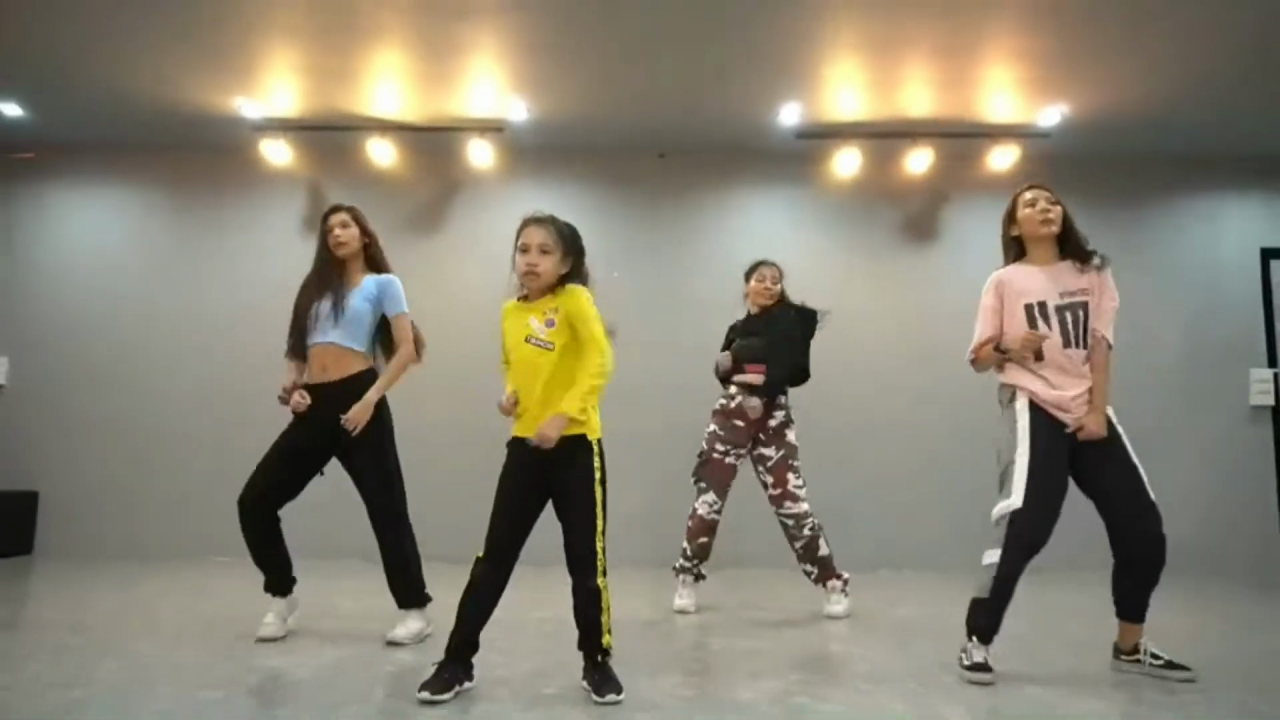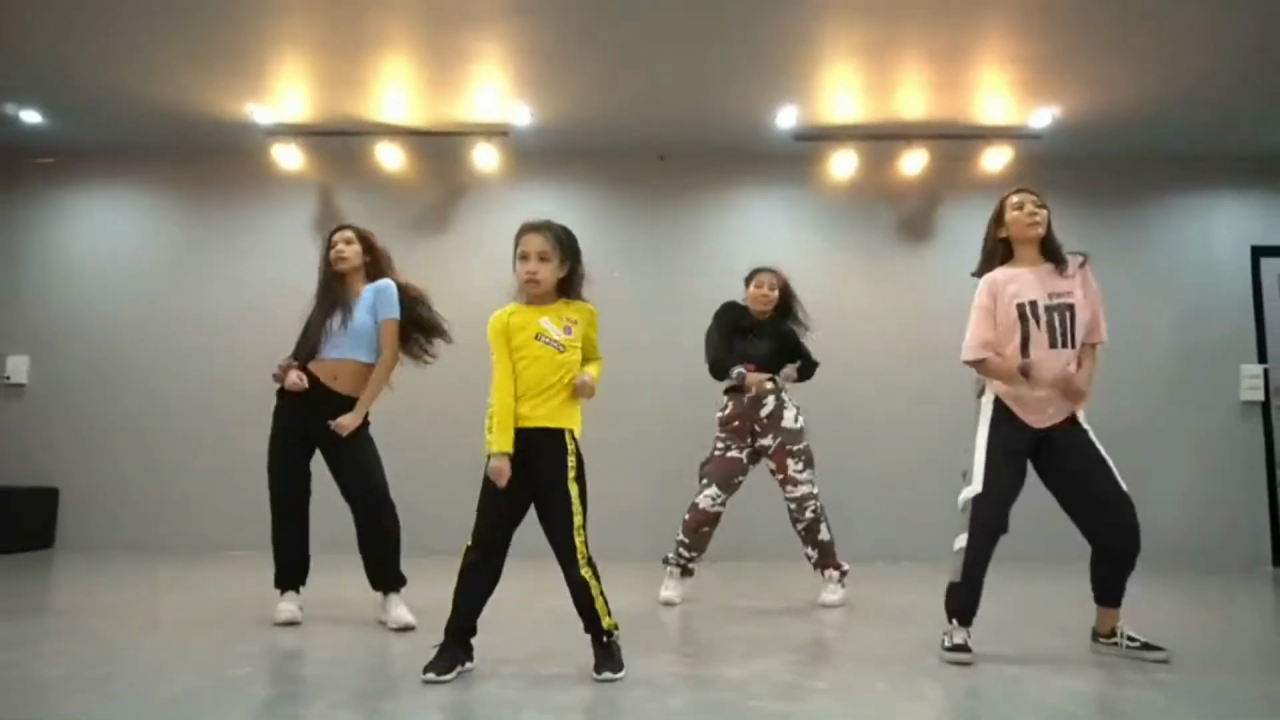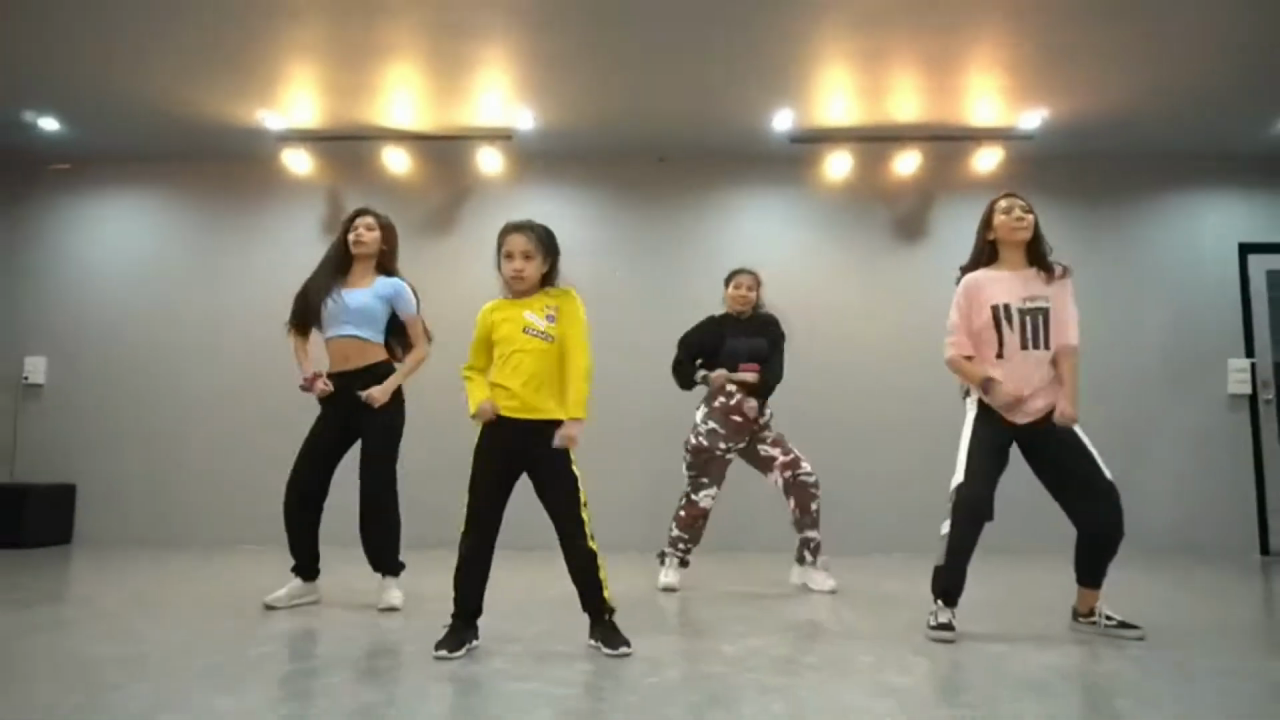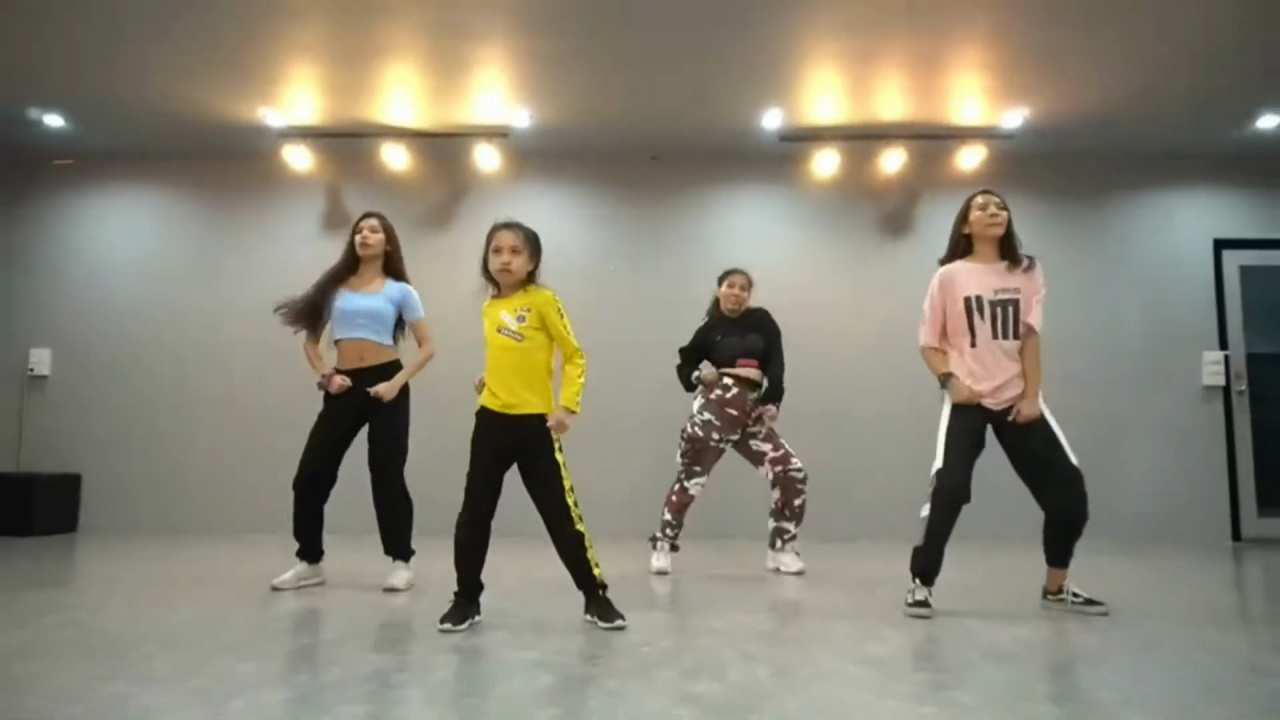
dt=0.2s
person 1, frame 1
left shoulder: (1093, 271)
right shoulder: (1003, 283)
left elbow: (1100, 347)
right elbow: (978, 358)
left wrist: (1097, 411)
right wrist: (1007, 345)
left hip: (1089, 415)
right hip: (1034, 409)
left knee: (1143, 527)
right knee: (1023, 524)
person 1, frame 2
left shoulder: (1077, 272)
right shoulder: (994, 283)
left elbow: (1092, 341)
right elbow: (980, 358)
left wrist: (1083, 375)
right wrist: (1033, 374)
left hip: (1062, 415)
right hip: (1005, 411)
left knee: (1117, 516)
right knee: (985, 514)
left ankle: (1108, 629)
right ankle: (958, 625)
person 1, frame 3
left shoulder: (1057, 280)
right shoulder: (974, 285)
left elbow: (1065, 346)
right elbow: (956, 353)
left wrist: (1069, 398)
right wrist: (989, 384)
left hip: (1045, 411)
right hip: (990, 411)
left knee: (1103, 505)
right knee: (970, 503)
left ankle: (1087, 609)
right ankle: (944, 605)
person 1, frame 4
left shoulder: (1028, 272)
right shoulder: (949, 277)
left elbow: (1029, 336)
right elbow: (929, 340)
left wrist: (1032, 394)
right wrist: (950, 379)
left hip: (1017, 396)
right hip: (966, 398)
left knee: (1068, 489)
right knee: (949, 488)
left ankle: (1056, 588)
right ankle: (921, 584)
person 2, frame 1
left shoulder: (575, 299)
right shoulder: (510, 314)
left elbow: (599, 361)
left wrist: (565, 416)
right wrist: (511, 394)
left hip: (576, 446)
right hip: (526, 448)
left knee: (586, 560)
right knee: (494, 556)
person 2, frame 2
left shoulder: (583, 315)
right shoulder: (505, 318)
left elbow: (592, 361)
right elbow: (501, 386)
left wrist: (589, 377)
right wrist: (499, 450)
left hip: (557, 441)
right hip: (511, 444)
left knee: (572, 549)
right knee: (484, 547)
left ankle: (604, 639)
right ankle: (457, 643)
person 2, frame 3
left shoulder: (566, 302)
right shoulder: (490, 313)
left elbow: (578, 363)
right elbow: (472, 368)
left wrist: (574, 418)
right wrist: (477, 398)
left hip: (546, 432)
right hip: (499, 430)
left knee: (574, 529)
right knee: (478, 528)
left ankle: (601, 619)
right ankle: (464, 623)
person 2, frame 4
left shoulder: (543, 300)
right shoulder: (489, 307)
left elbow: (575, 356)
left wrist: (567, 406)
right wrist: (486, 376)
left hip: (535, 423)
right hip: (490, 421)
left knee: (561, 514)
right knee: (474, 513)
left ankle: (595, 596)
right ankle: (467, 599)
person 3, frame 1
left shoulder: (383, 284)
right shoulder: (317, 287)
left elbow: (406, 350)
right elbow: (297, 350)
left wrist: (369, 400)
right wrist: (293, 388)
left hip: (358, 404)
right hip: (313, 408)
left knee: (387, 510)
right knee: (258, 498)
right ankle: (281, 598)
person 3, frame 2
left shoulder: (383, 289)
right shoulder: (328, 300)
left elbow: (388, 356)
left wrist: (358, 412)
right wrist: (289, 371)
left hip: (346, 412)
right hip: (301, 402)
left knee: (374, 502)
right knee: (288, 500)
left ankle: (390, 595)
right ankle: (289, 592)
person 3, frame 3
left shoulder: (393, 288)
right shoulder: (326, 284)
left elbow: (421, 347)
right elbow: (299, 335)
left wrist: (389, 387)
right wrist: (309, 376)
left hip: (378, 391)
right hip: (338, 395)
left knee: (376, 486)
right knee: (302, 487)
left ankle: (390, 578)
right ankle: (305, 579)
person 3, frame 4
left shoulder: (401, 292)
right shoulder: (335, 286)
left elbow: (427, 346)
right elbow: (310, 337)
left wrist: (398, 383)
right wrist: (324, 374)
left hip: (385, 385)
right hip: (345, 388)
left knee: (387, 476)
right knee: (311, 475)
left ankle: (400, 562)
right ankle: (310, 562)
person 4, frame 1
left shoulder: (789, 317)
right shoulder: (737, 329)
left elbow: (793, 363)
left wrist: (767, 398)
right wrist: (725, 366)
left hip: (774, 416)
right hip: (731, 410)
left knee: (791, 504)
right knee: (708, 499)
left ankle: (834, 585)
right ankle: (687, 580)
person 4, frame 2
left shoulder: (782, 329)
right shoulder: (728, 315)
left elbow: (806, 363)
right elbow: (716, 354)
left wrist: (793, 371)
right wrist: (741, 375)
left hip: (775, 410)
right hip: (736, 413)
left knee: (801, 492)
right knee: (710, 495)
left ankle: (832, 576)
right ankle: (676, 572)
person 4, frame 3
left shoulder: (768, 326)
right shoulder: (713, 326)
left elbow: (773, 368)
right elbow: (682, 363)
left wrist: (757, 398)
right wrist: (704, 377)
left hip: (757, 415)
right hip: (720, 410)
left knee: (803, 478)
right knee: (701, 488)
left ankle: (808, 564)
right ankle: (672, 561)
person 4, frame 4
left shoulder: (761, 320)
right shoulder: (709, 329)
left elbow: (776, 361)
right elbow: (686, 364)
left wrist: (773, 399)
right wrist: (700, 376)
left hip: (754, 405)
right hip: (718, 402)
left knee: (791, 473)
right knee: (692, 476)
left ankle: (781, 549)
right ankle: (662, 545)
